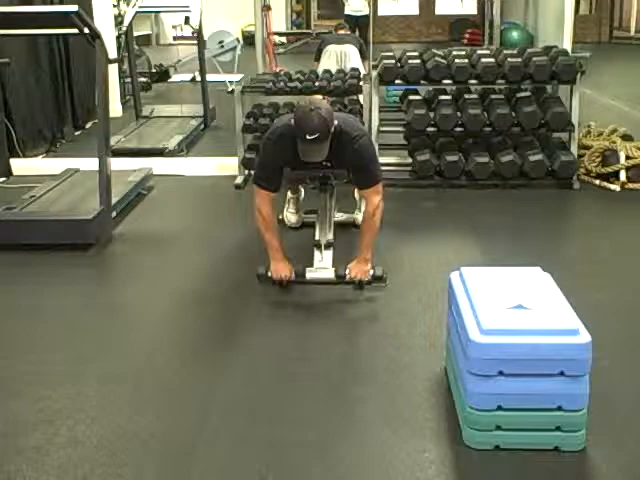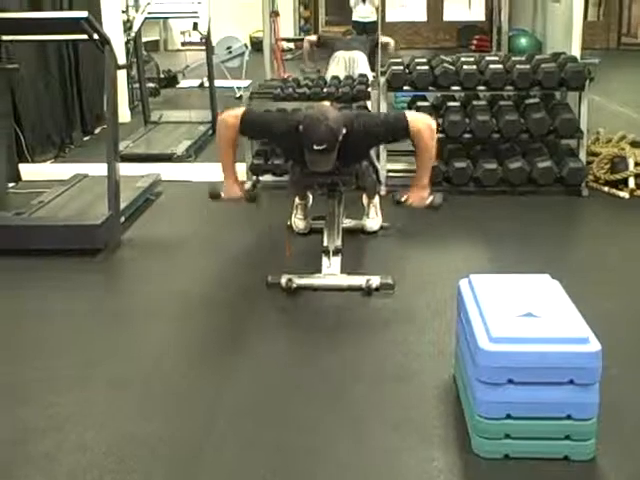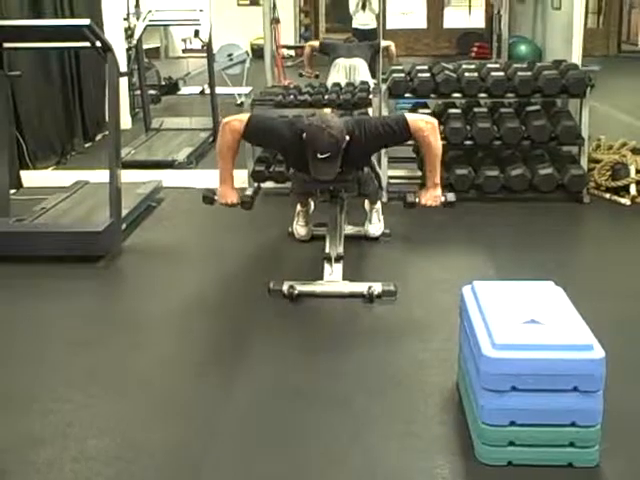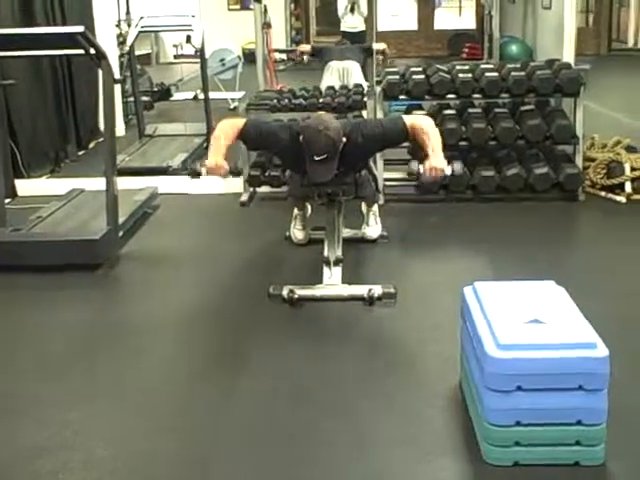
dt=0.5s
person 1, frame 1
left shoulder: (355, 138)
right shoulder: (277, 138)
left elbow: (374, 200)
right elbow: (263, 201)
left wrist: (364, 259)
right wrist: (277, 258)
left hip: (343, 163)
left ankle: (361, 194)
right ankle: (294, 194)
person 1, frame 2
left shoulder: (361, 127)
right shoulder: (286, 128)
left elbow: (425, 125)
right elbow: (228, 119)
left wrist: (421, 186)
right wrist: (231, 181)
right knee: (298, 184)
left ankle: (371, 201)
right ankle: (302, 201)
person 1, frame 3
left shoulder: (364, 133)
right shoulder: (288, 135)
left elbow: (426, 125)
right elbow: (231, 125)
left wrist: (433, 186)
right wrist: (226, 184)
left hip: (356, 168)
left knee: (370, 190)
right knee: (299, 190)
left ankle: (374, 206)
right ankle: (304, 207)
person 1, frame 4
left shoulder: (362, 136)
right shoulder: (286, 137)
left elbow: (421, 122)
right elbow: (230, 125)
left wrist: (435, 155)
right wrist: (215, 156)
left hip: (353, 173)
left knee: (367, 190)
right knee: (297, 194)
left ankle: (371, 208)
right ankle: (301, 212)
